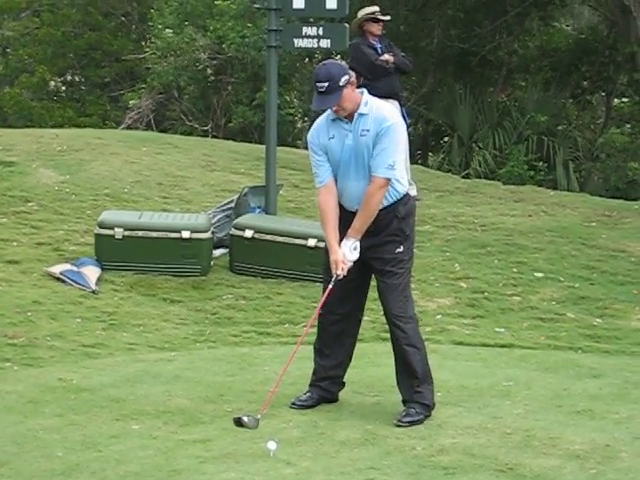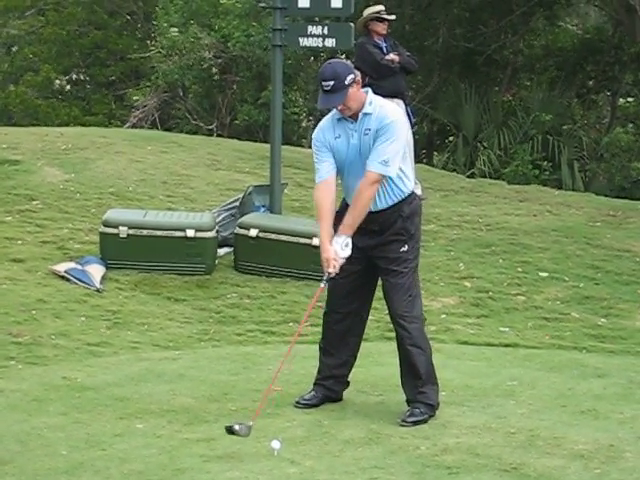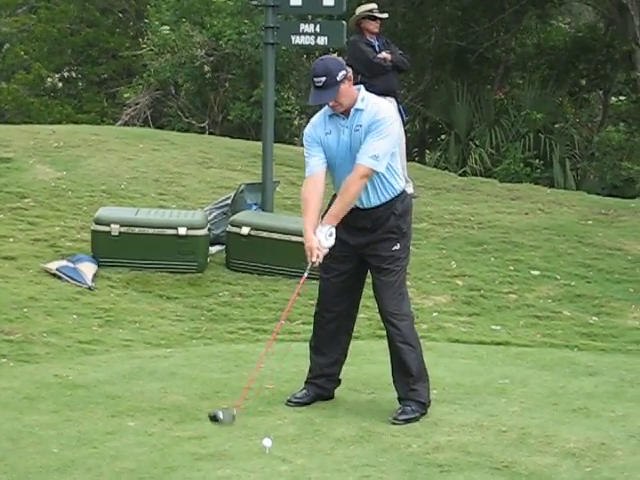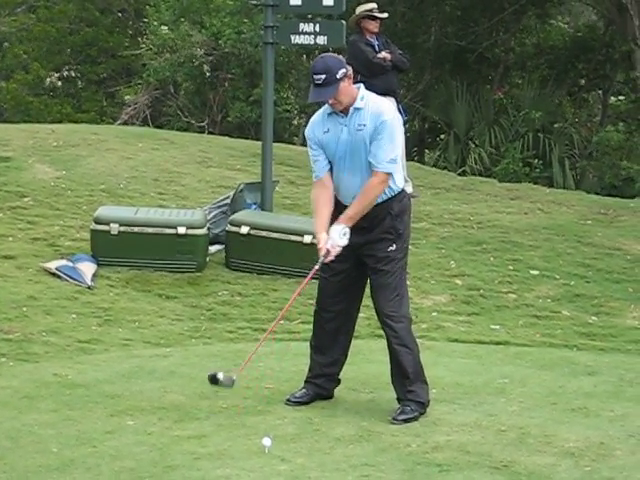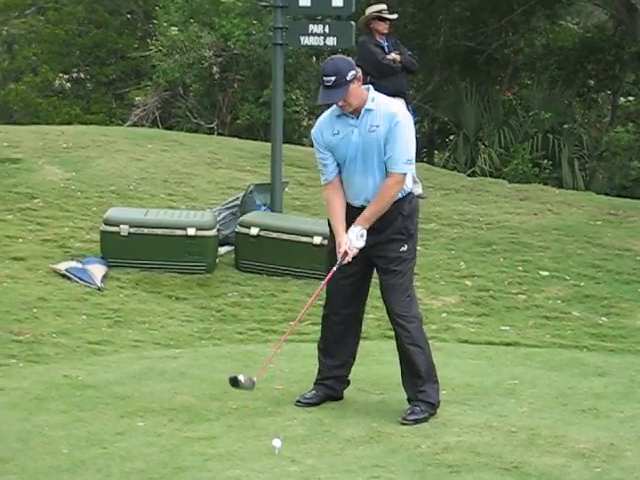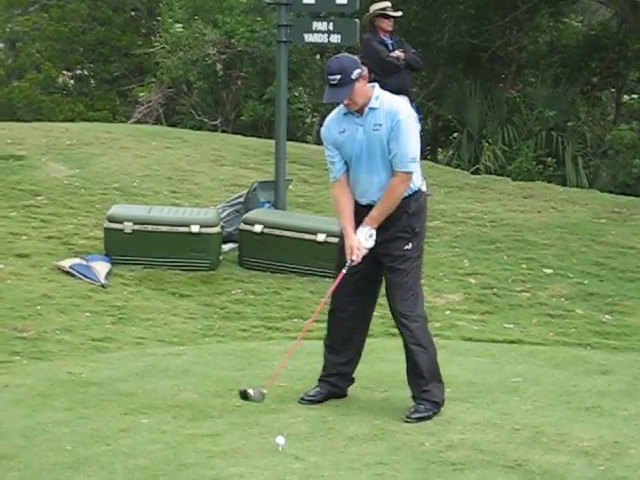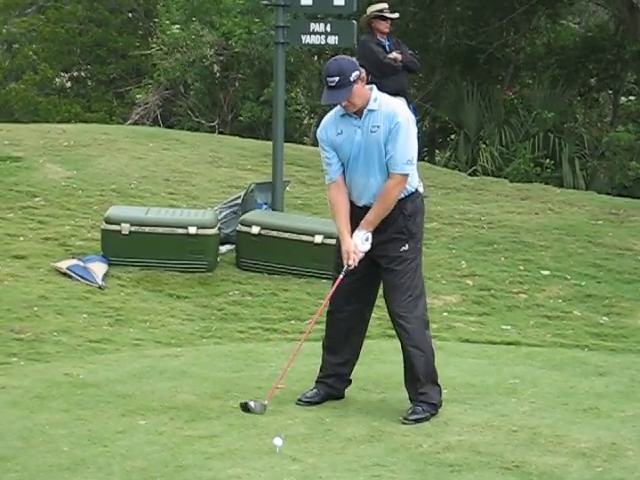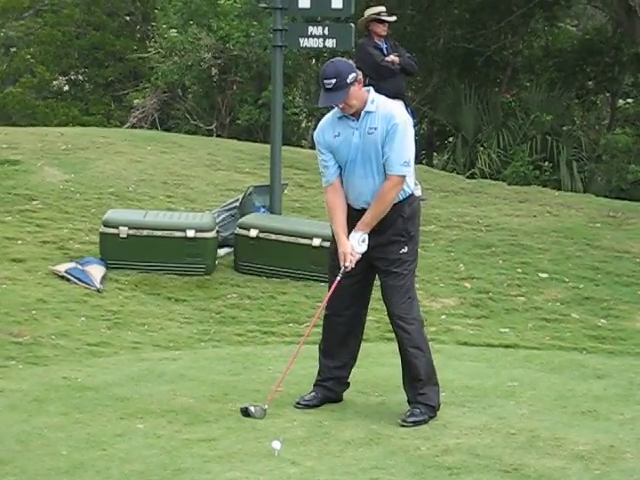
dt=0.2s
person 1, frame 1
left shoulder: (386, 119)
right shoulder: (319, 132)
left elbow: (379, 186)
right elbow: (326, 190)
left wrist: (352, 239)
right wrist: (334, 246)
left hip: (390, 219)
right hip: (349, 216)
left knee: (398, 309)
right knee: (335, 308)
left ankle: (419, 397)
right ankle: (325, 385)
person 1, frame 2
left shoulder: (390, 118)
right shoulder: (324, 130)
left elbow: (371, 181)
right elbow: (325, 187)
left wrist: (342, 237)
right wrist: (326, 242)
left hip: (396, 219)
right hip: (355, 219)
left knee: (404, 310)
right knee: (341, 307)
left ankle: (423, 397)
right ankle: (330, 383)
person 1, frame 3
left shoulder: (381, 114)
right shoulder: (317, 127)
left elbow: (362, 176)
right elbow: (314, 181)
left wrist: (328, 223)
right wrist: (310, 231)
left hip: (387, 216)
right hip: (345, 218)
left knee: (393, 307)
right knee: (331, 305)
left ankle: (415, 394)
right ankle: (321, 382)
person 1, frame 4
left shoulder: (382, 113)
right shoulder: (317, 125)
left elbow: (381, 178)
right elbow: (323, 182)
left wrist: (344, 225)
right wrist: (322, 232)
left hip: (384, 216)
right hip: (343, 215)
left knee: (390, 307)
right knee: (331, 305)
left ankle: (413, 394)
right ankle: (321, 381)
person 1, frame 5
left shoulder: (393, 114)
right shoulder: (323, 127)
left elbow: (397, 178)
right elbow: (332, 185)
left wrist: (361, 227)
right wrist: (341, 234)
left hip: (393, 218)
right hip: (350, 216)
left knee: (401, 307)
right knee: (339, 307)
left ankle: (424, 395)
right ankle: (330, 382)
person 1, frame 6
left shoulder: (398, 112)
right shoulder: (332, 125)
left elbow: (403, 177)
right elbow: (340, 183)
left wrist: (370, 226)
right wrist: (351, 234)
left hip: (402, 215)
right hip: (360, 213)
left knee: (406, 306)
right knee: (346, 303)
left ankle: (429, 393)
right ankle: (335, 380)
person 1, frame 7
left shoulder: (396, 114)
right shoulder: (329, 126)
left elbow: (398, 179)
right elbow: (337, 185)
left wrist: (365, 230)
right wrist: (346, 238)
left hip: (398, 215)
right hip: (357, 214)
left knee: (405, 307)
right knee: (344, 304)
left ankle: (426, 395)
right ankle: (332, 381)
person 1, frame 8
left shoulder: (393, 116)
right shoulder: (326, 129)
left elbow: (395, 180)
right elbow: (333, 187)
left wrist: (361, 232)
right wrist: (342, 240)
left hip: (395, 219)
right hip: (353, 217)
left knee: (402, 309)
right knee: (340, 307)
left ankle: (424, 397)
right ankle: (330, 384)
person 2, frame 1
left shoulder: (386, 43)
right shoulder: (358, 45)
left elbow: (408, 64)
right elbow: (375, 68)
left wrist: (392, 60)
right wrist: (394, 65)
left hip: (393, 101)
left ankle: (407, 186)
person 2, frame 2
left shoulder: (392, 43)
right shoulder: (363, 45)
left elbow: (413, 64)
right elbow: (381, 68)
left wrist: (398, 59)
right wrist: (399, 64)
left hip: (399, 101)
left ankle: (411, 187)
person 2, frame 3
left shoulder: (384, 41)
right shoulder: (355, 43)
left elbow: (406, 63)
right elbow: (373, 66)
left wrist: (390, 58)
right wrist: (391, 63)
left hip: (390, 99)
left knee: (398, 143)
left ankle: (404, 185)
person 2, frame 4
left shoulder: (384, 41)
right shoulder: (355, 42)
left elbow: (405, 62)
right elbow: (372, 65)
left wrist: (389, 57)
right wrist: (392, 63)
left hip: (390, 99)
left ankle: (404, 185)
person 2, frame 5
left shoulder: (394, 42)
right shoulder: (364, 43)
left elbow: (414, 64)
right elbow: (382, 67)
left wrist: (399, 59)
right wrist: (401, 64)
left hip: (400, 100)
left ankle: (413, 184)
person 2, frame 6
left shoulder: (398, 41)
right shoulder: (369, 40)
left elbow: (418, 62)
right elbow: (386, 64)
left wrist: (403, 56)
right wrist: (405, 62)
left hip: (404, 97)
person 2, frame 7
left shoulder: (396, 43)
right shoulder: (366, 42)
left elbow: (416, 64)
right elbow: (383, 63)
left wrist: (400, 57)
right wrist: (401, 64)
left hip: (401, 99)
person 2, frame 8
left shoulder: (393, 44)
right shoulder: (364, 46)
left elbow: (413, 66)
right elbow: (381, 69)
left wrist: (398, 60)
right wrist: (391, 64)
left hip: (399, 103)
